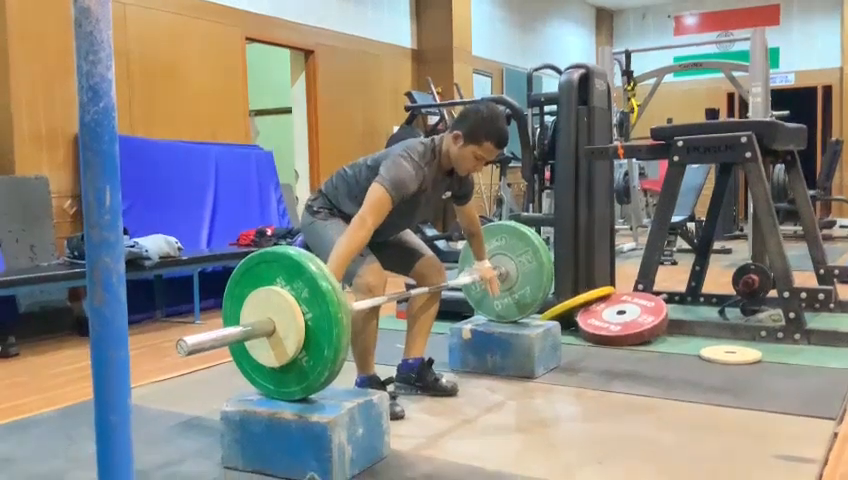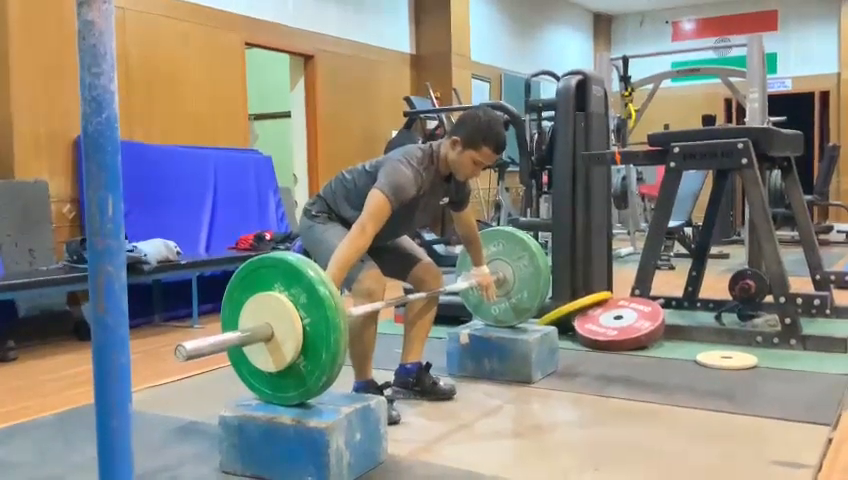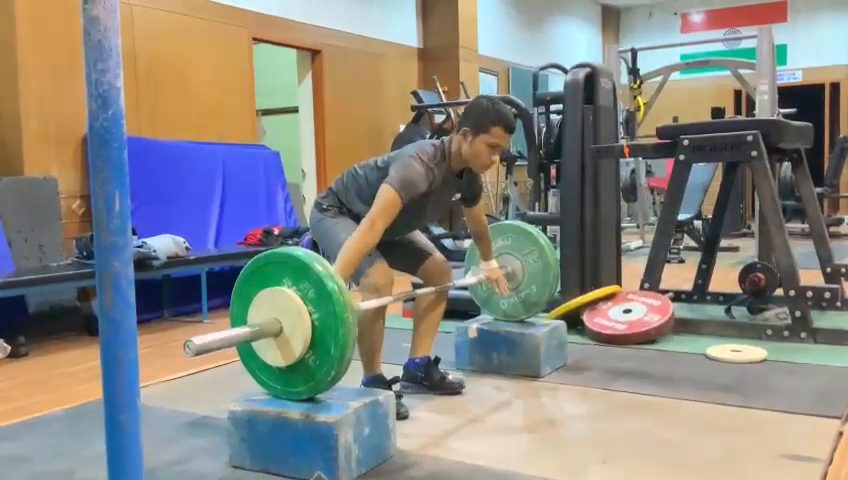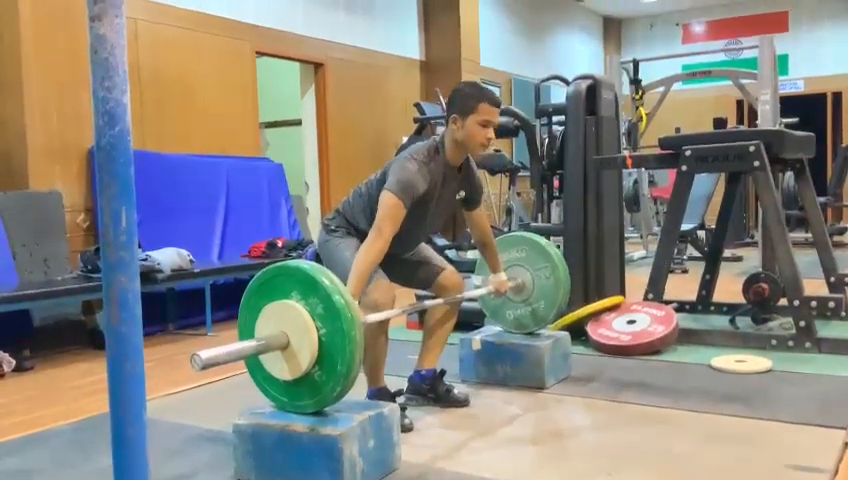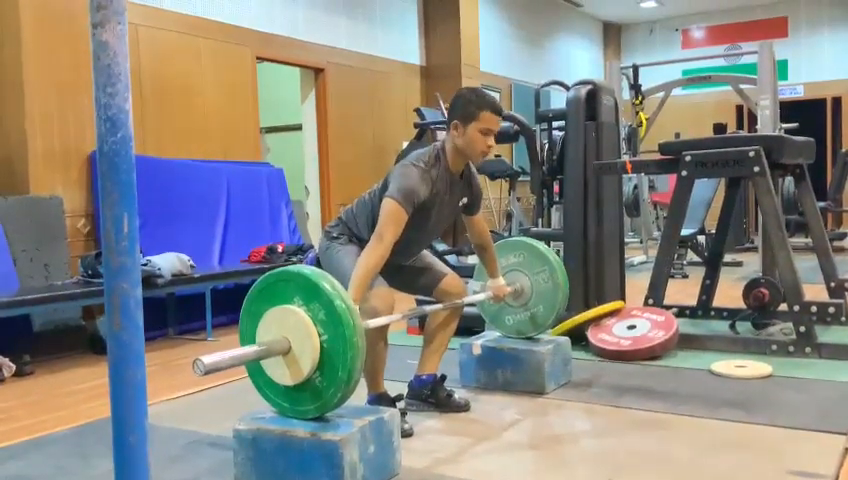
dt=1s
person 1, frame 1
left shoulder: (459, 175)
right shoulder: (409, 164)
left elbow: (470, 224)
right elbow: (362, 223)
left wrist: (482, 264)
left hip: (380, 222)
right hip: (328, 215)
left knee: (432, 272)
right knee: (371, 280)
left ankle: (412, 369)
right ankle: (367, 384)
person 1, frame 2
left shoulder: (457, 181)
right shoulder: (407, 169)
left elbow: (468, 231)
right elbow: (362, 230)
left wrist: (480, 270)
left hip: (378, 228)
right hip: (326, 220)
left knee: (429, 278)
right knee: (370, 285)
left ankle: (409, 374)
right ankle: (364, 389)
person 1, frame 3
left shoulder: (469, 176)
right shoulder: (419, 165)
left elbow: (478, 226)
right elbow: (371, 226)
left wrist: (490, 265)
left hip: (388, 222)
right hip: (337, 213)
left knee: (439, 272)
right knee: (378, 280)
left ankle: (418, 368)
right ankle: (373, 383)
person 1, frame 4
left shoulder: (467, 174)
right shoulder: (415, 167)
left elbow: (482, 233)
right elbow: (379, 235)
left wrist: (498, 274)
right wrist: (348, 301)
left hip: (398, 242)
right hip: (345, 234)
left knee: (451, 284)
right knee: (380, 297)
left ankle: (423, 380)
right ankle: (378, 396)
person 1, frame 5
left shoulder: (468, 181)
right shoulder: (417, 174)
left elbow: (480, 238)
right elbow: (381, 241)
left wrist: (496, 279)
right wrist: (350, 307)
left hip: (399, 249)
right hip: (347, 242)
left knee: (453, 289)
right knee: (379, 304)
left ankle: (424, 385)
right ankle: (378, 402)
